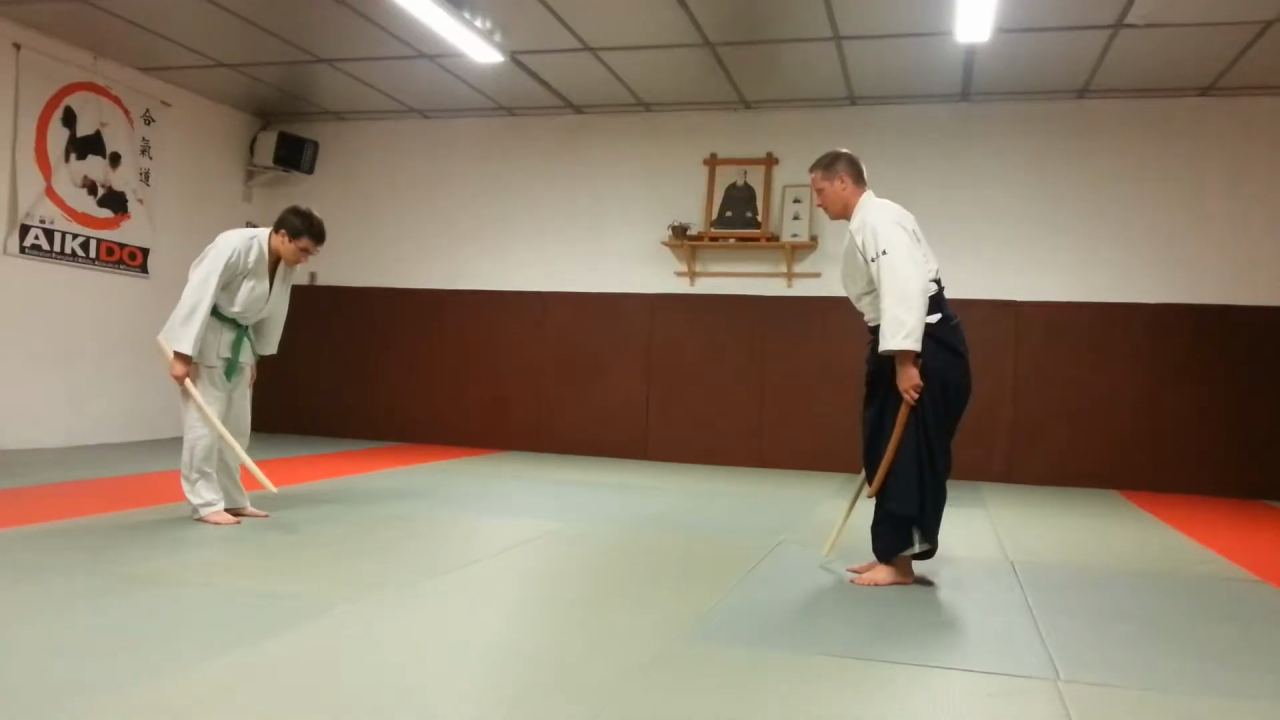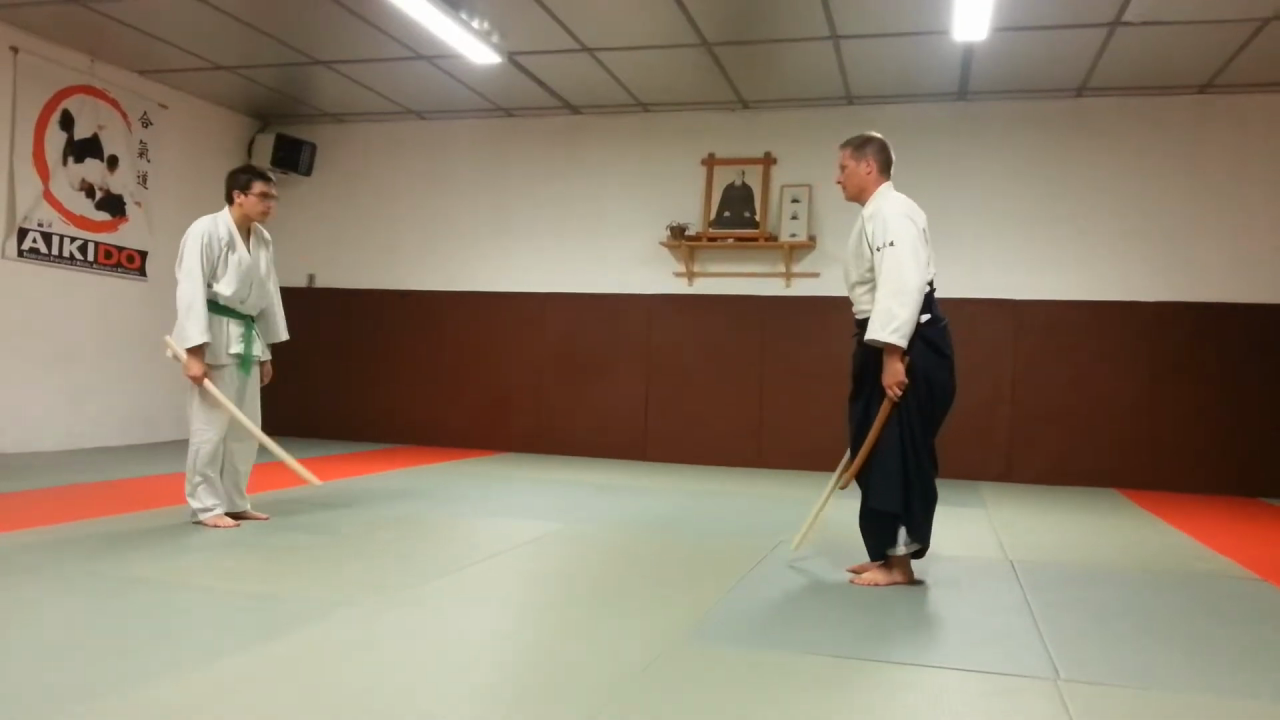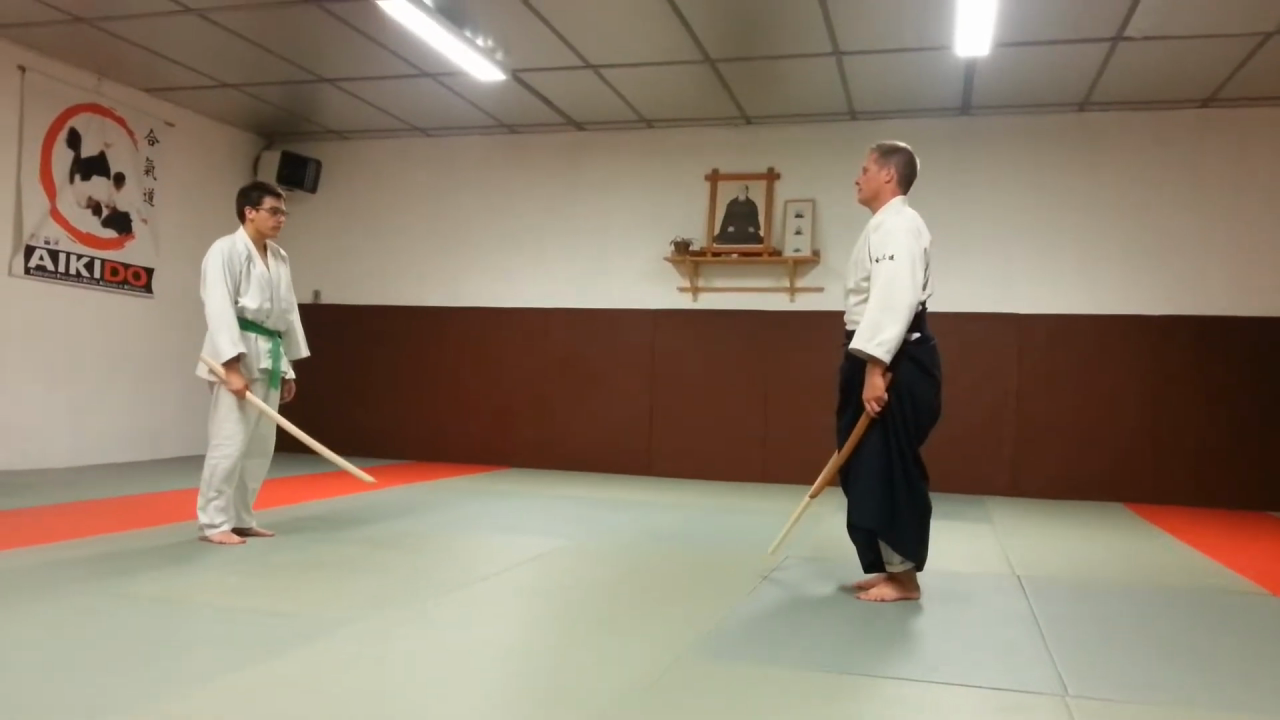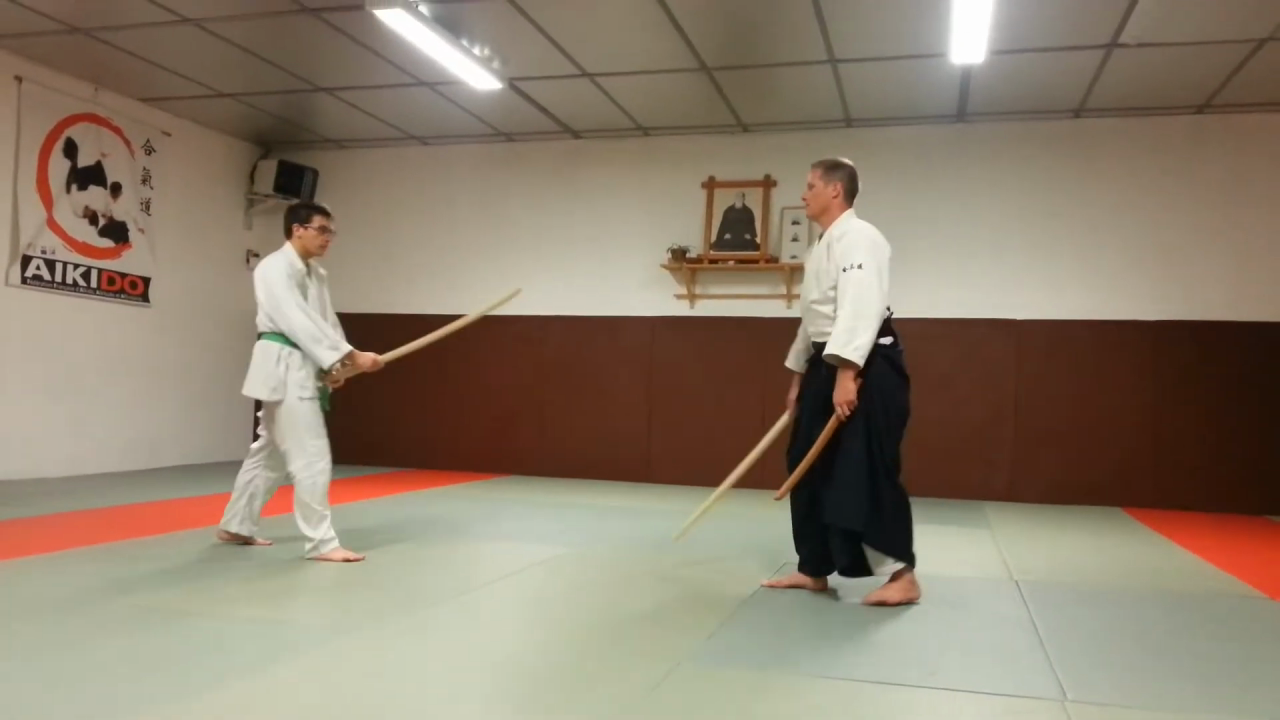
dt=1s
person 1, frame 1
left shoulder: (879, 219)
right shoulder: (866, 225)
left elbow: (906, 289)
left wrist: (906, 362)
right wrist: (893, 359)
left hip: (926, 347)
right hip: (906, 345)
left knee: (911, 453)
right knee: (888, 452)
left ankle: (900, 561)
right ankle: (893, 553)
person 1, frame 2
left shoulder: (892, 211)
right shoulder: (876, 215)
left elbow: (903, 287)
left wrist: (894, 357)
left hip: (908, 348)
right hip: (888, 344)
left knee: (899, 453)
right knee: (877, 452)
left ankle: (899, 562)
right ankle: (889, 554)
person 1, frame 3
left shoulder: (897, 224)
right shoulder: (884, 226)
left elbow: (894, 301)
left wrist: (876, 370)
left hip: (894, 364)
right hip: (880, 359)
left knee: (890, 468)
right knee: (870, 467)
left ankle: (903, 577)
right ankle: (890, 567)
person 1, frame 4
left shoulder: (857, 237)
right shoulder: (826, 245)
left elbow: (862, 308)
left wrist: (848, 374)
right wrist: (801, 377)
left hip: (866, 368)
right hip: (829, 367)
left knee: (864, 471)
right knee: (813, 469)
left ankle: (903, 575)
right ankle: (814, 569)
person 2, frame 1
left shoulder: (287, 264)
right shoulder: (235, 246)
right elbow: (198, 295)
left wrist: (254, 359)
right wrist: (182, 356)
left hip: (237, 343)
right hip: (204, 340)
left knee: (236, 424)
right knee: (204, 422)
left ankle: (231, 499)
right ankle: (206, 503)
person 2, frame 2
left shoulder: (263, 240)
right shoulder: (205, 231)
right elbow: (191, 293)
left wrist: (265, 352)
right wrist: (195, 353)
left hip: (246, 340)
right hip: (213, 339)
left knee: (246, 428)
right knee: (210, 427)
left ankle: (234, 502)
right ankle: (207, 506)
person 2, frame 3
left shoulder: (279, 258)
right shoulder: (225, 251)
right elbow: (220, 311)
left wrist: (288, 368)
right wrist: (233, 367)
left hip: (269, 357)
right hip: (238, 356)
left knee: (260, 445)
right knee: (230, 441)
left ankle: (240, 518)
right ankle: (214, 522)
person 2, frame 4
left shoulder: (315, 273)
right shoulder: (276, 269)
left elbow: (327, 321)
right elbow: (301, 324)
left wrist: (333, 366)
right wrist: (351, 357)
left hip: (302, 368)
right hip: (284, 367)
left knee: (269, 452)
right knee: (311, 455)
left ankle: (236, 525)
right ankle: (321, 542)
